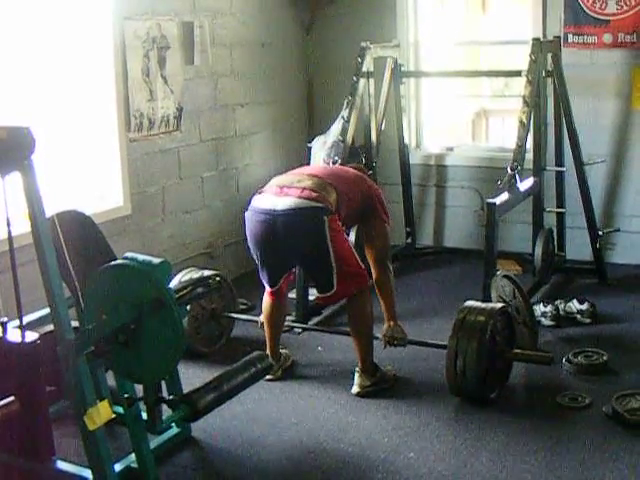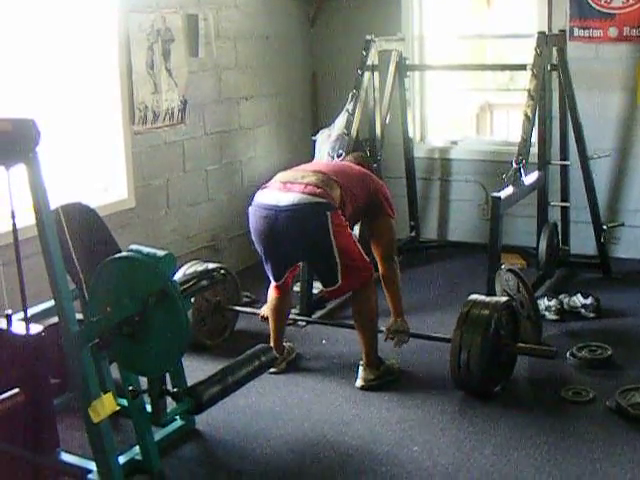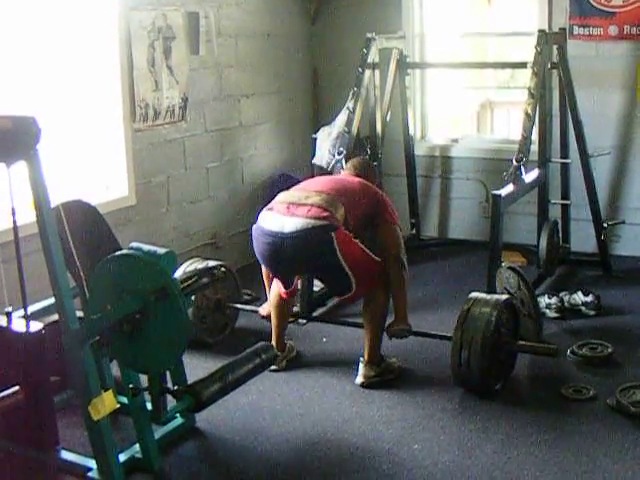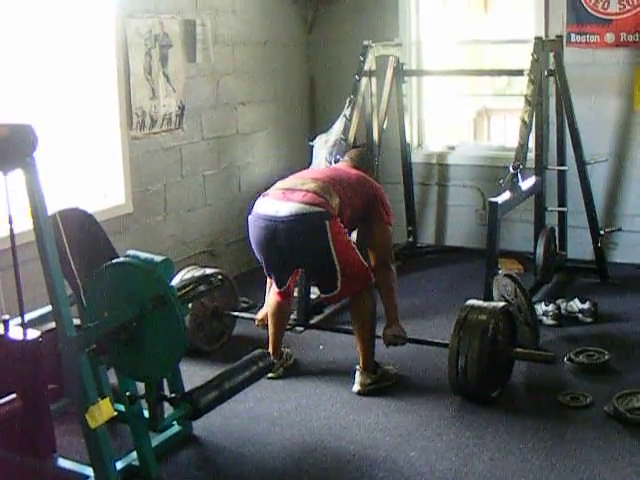
dt=0.5s
person 1, frame 1
left shoulder: (305, 173)
right shoulder: (368, 190)
right elbow: (380, 263)
left wrist: (268, 313)
right wrist: (391, 321)
left hip: (258, 212)
right hip: (308, 215)
left knee: (274, 286)
right knee: (357, 289)
left ankle: (273, 360)
right ankle: (367, 375)
person 1, frame 2
left shoulder: (310, 169)
right shoulder: (373, 185)
right elbow: (387, 258)
left wrist: (271, 303)
right wrist: (398, 317)
left hip: (261, 208)
right hip: (310, 212)
left knee: (280, 279)
right knee: (362, 282)
left ankle: (277, 353)
right ankle: (371, 368)
person 1, frame 3
left shoulder: (312, 183)
right shoulder: (374, 196)
right elbow: (396, 260)
left wrist: (271, 300)
right wrist: (401, 318)
left hip: (264, 230)
right hip: (313, 233)
left knee: (284, 277)
right knee: (378, 280)
left ankle: (277, 350)
right ankle: (371, 366)
person 1, frame 4
left shoulder: (310, 174)
right shoulder: (371, 189)
right elbow: (383, 261)
left wrist: (268, 303)
right wrist: (393, 321)
left hip: (260, 218)
right hip: (309, 220)
left knee: (281, 284)
right knee: (360, 288)
left ankle: (274, 358)
right ankle: (368, 373)
